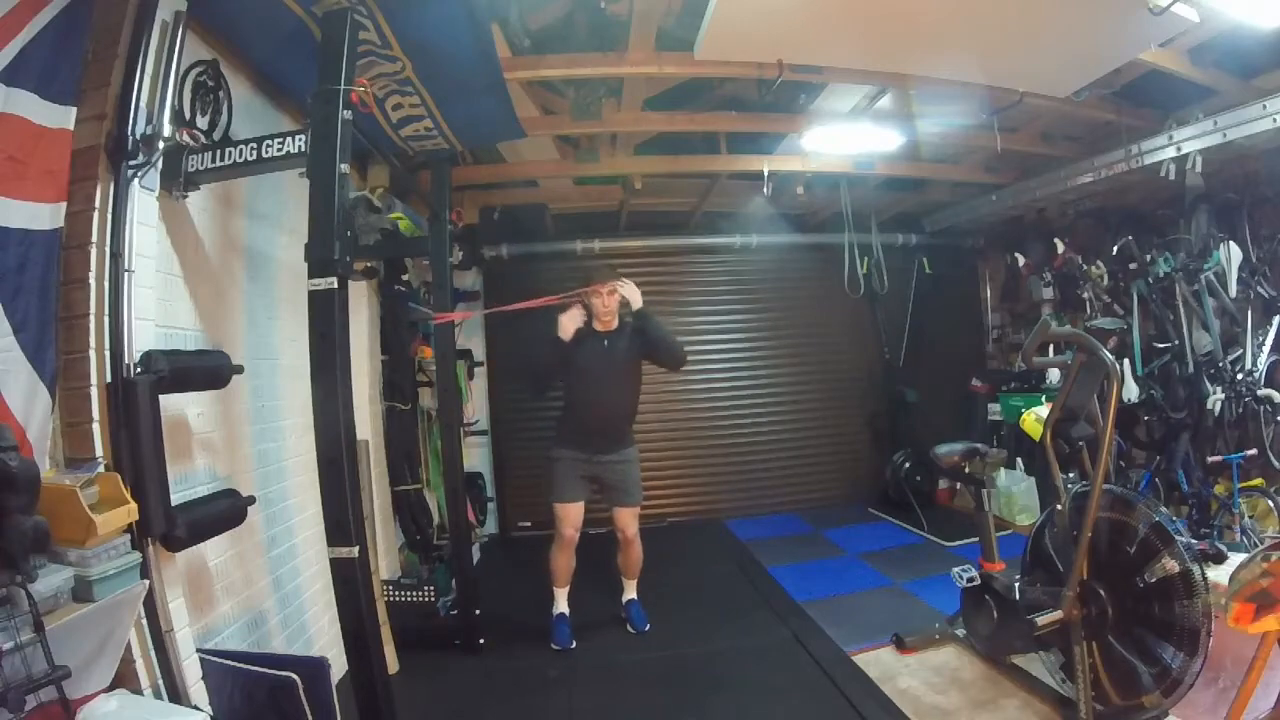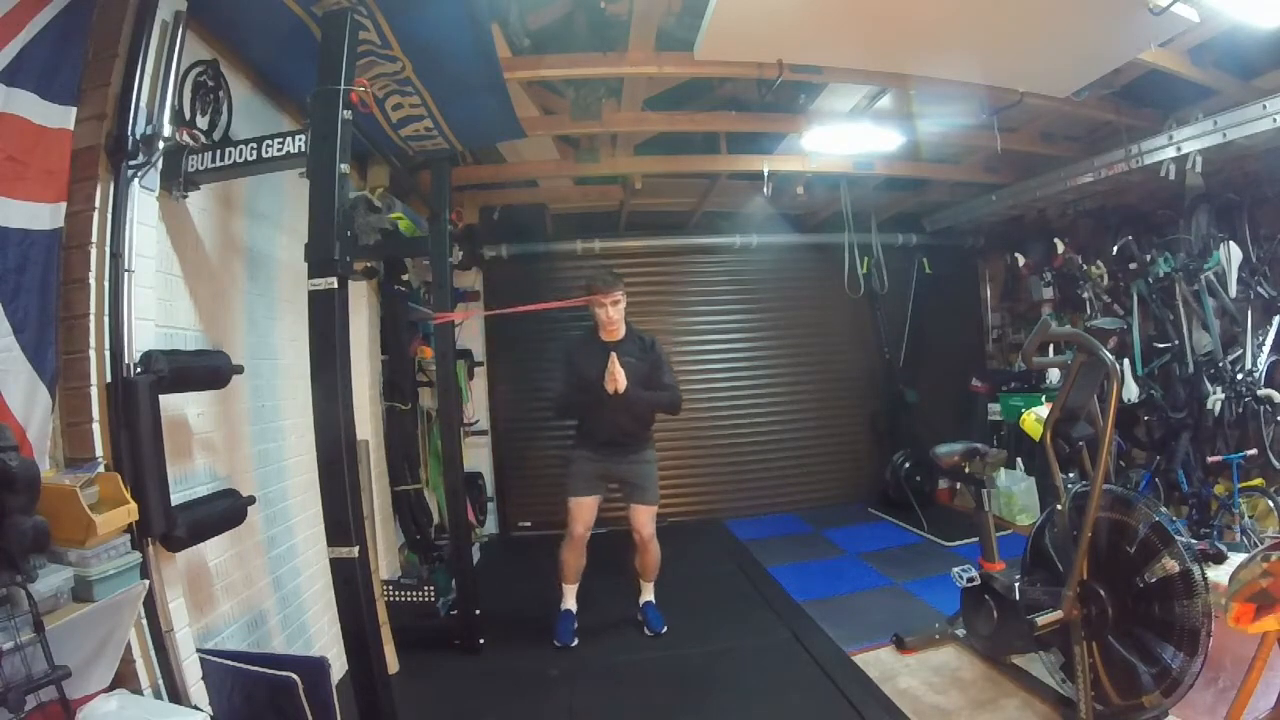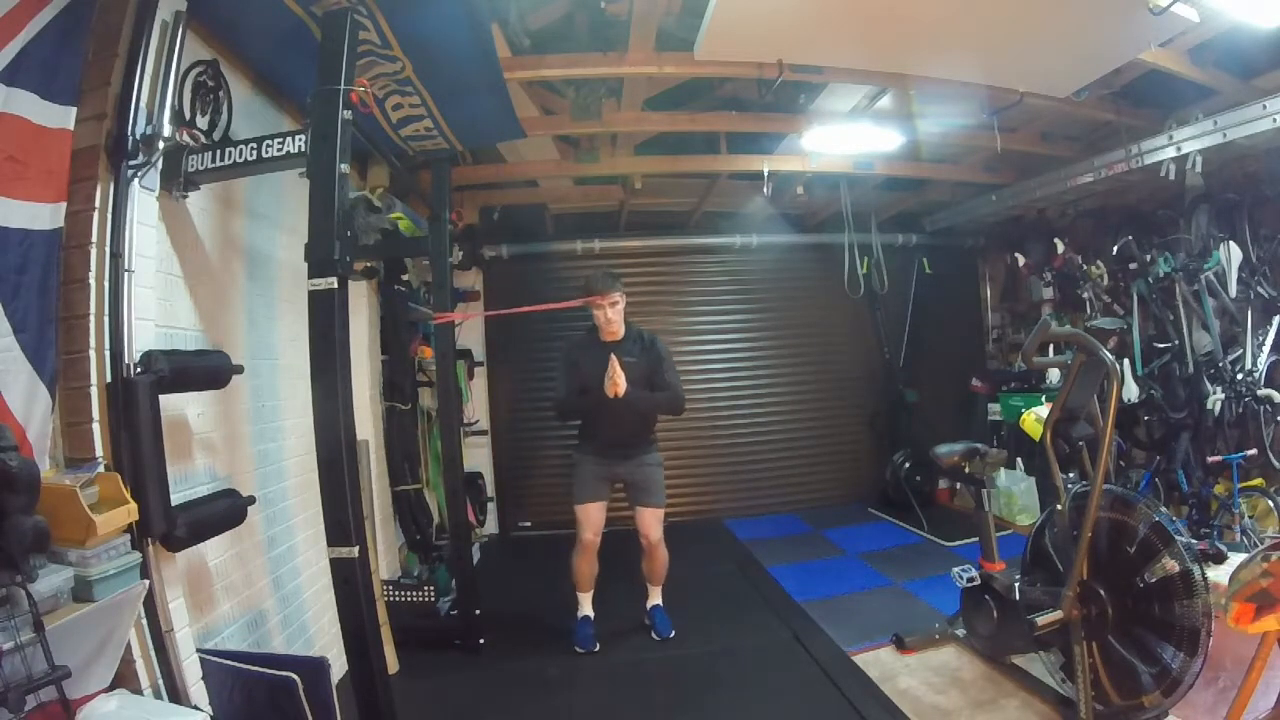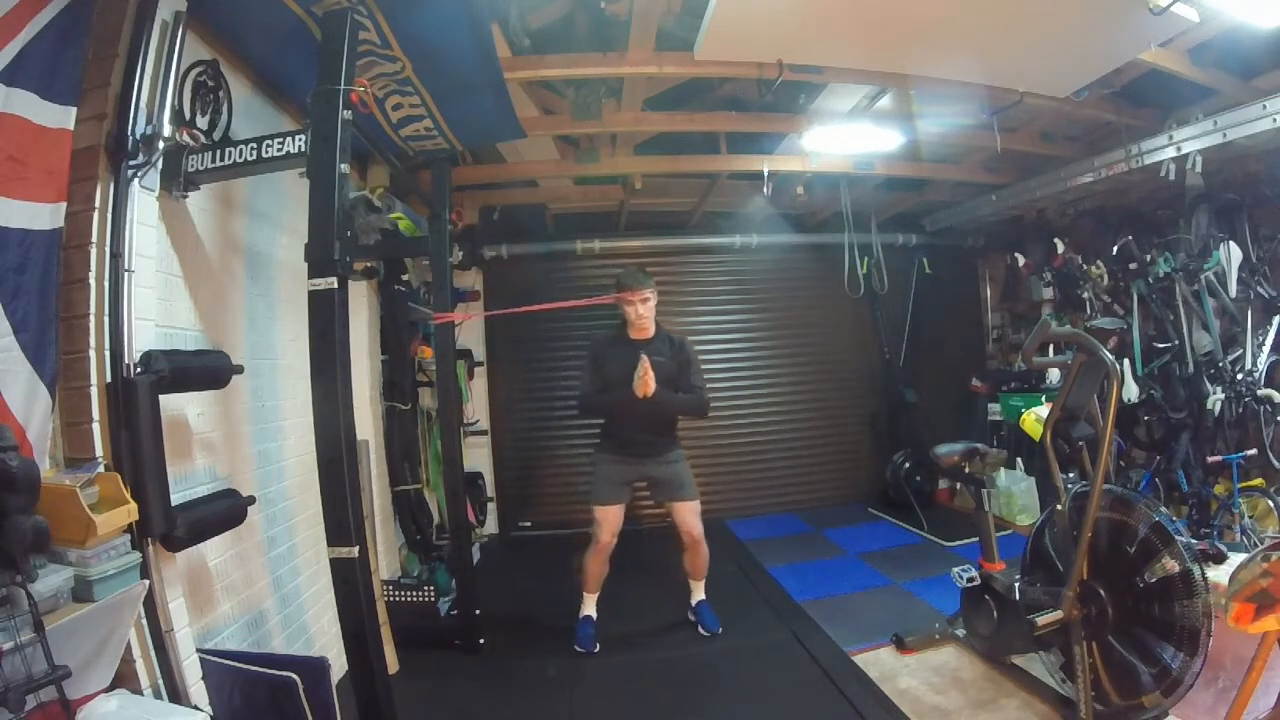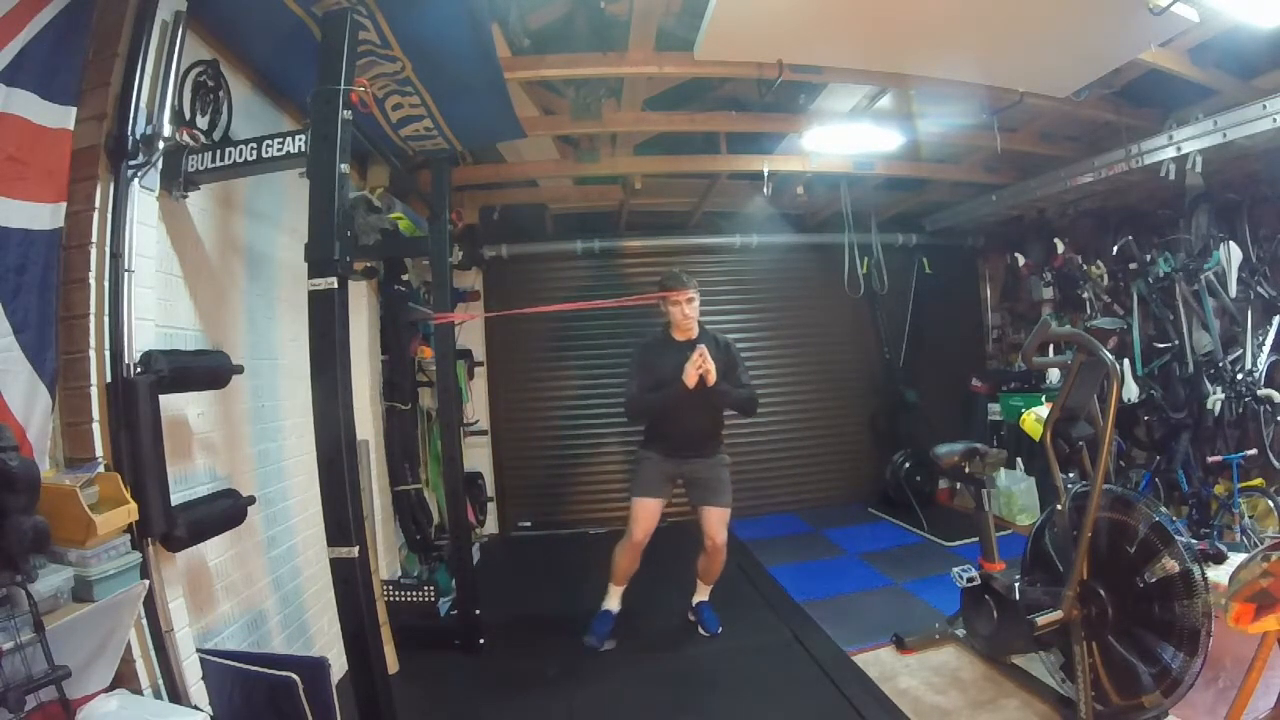
dt=1s
person 1, frame 1
left shoulder: (634, 336)
right shoulder: (573, 338)
left elbow: (676, 359)
left wrist: (641, 310)
right wrist: (560, 340)
left hip: (619, 452)
right hip: (572, 453)
left knee: (628, 533)
right knee: (566, 534)
left ankle: (630, 598)
right ankle: (560, 610)
person 1, frame 2
left shoulder: (647, 347)
right shoulder: (578, 349)
left elbow: (673, 401)
right elbow: (564, 406)
left wrist: (628, 390)
right wrist: (602, 390)
left hip: (636, 454)
right hip: (588, 453)
left knee: (645, 534)
right knee: (577, 532)
left ankle: (647, 601)
right ankle: (568, 608)
person 1, frame 3
left shoulder: (650, 346)
right shoulder: (578, 351)
left elbow: (675, 401)
right elbow: (564, 409)
left wrist: (627, 393)
right wrist: (603, 394)
left hip: (641, 455)
right hip: (592, 457)
left knee: (653, 538)
right knee: (588, 539)
left ankle: (654, 605)
right ankle: (585, 614)
person 1, frame 4
left shoulder: (677, 347)
right shoulder: (603, 348)
left elbow: (700, 405)
right elbow: (586, 405)
left wrist: (656, 393)
right wrist: (630, 392)
left hip: (665, 454)
right hip: (615, 457)
left knee: (693, 534)
right knee: (603, 540)
left ankle: (699, 601)
right ankle: (588, 613)
person 1, frame 5
left shoulder: (722, 347)
right shoulder: (649, 352)
left elbow: (750, 404)
right elbow: (634, 410)
left wrist: (714, 383)
right wrist: (682, 385)
left hip: (708, 457)
right hip: (658, 455)
left knee: (716, 541)
right knee: (637, 536)
left ankle: (700, 603)
right ankle: (610, 607)
